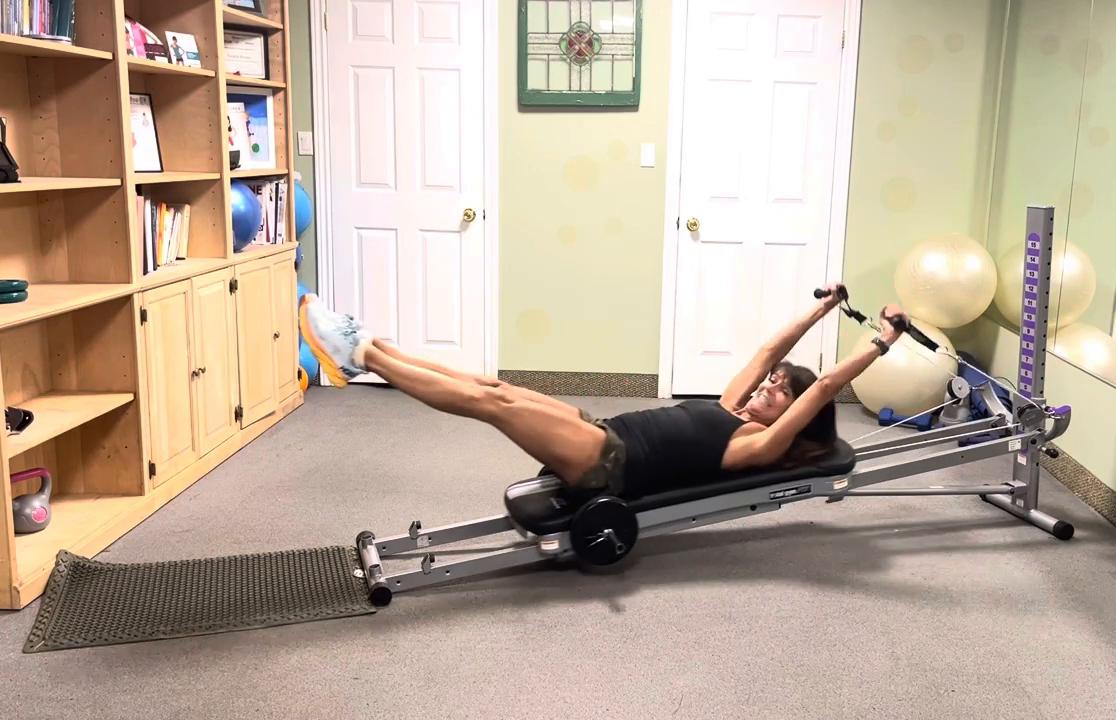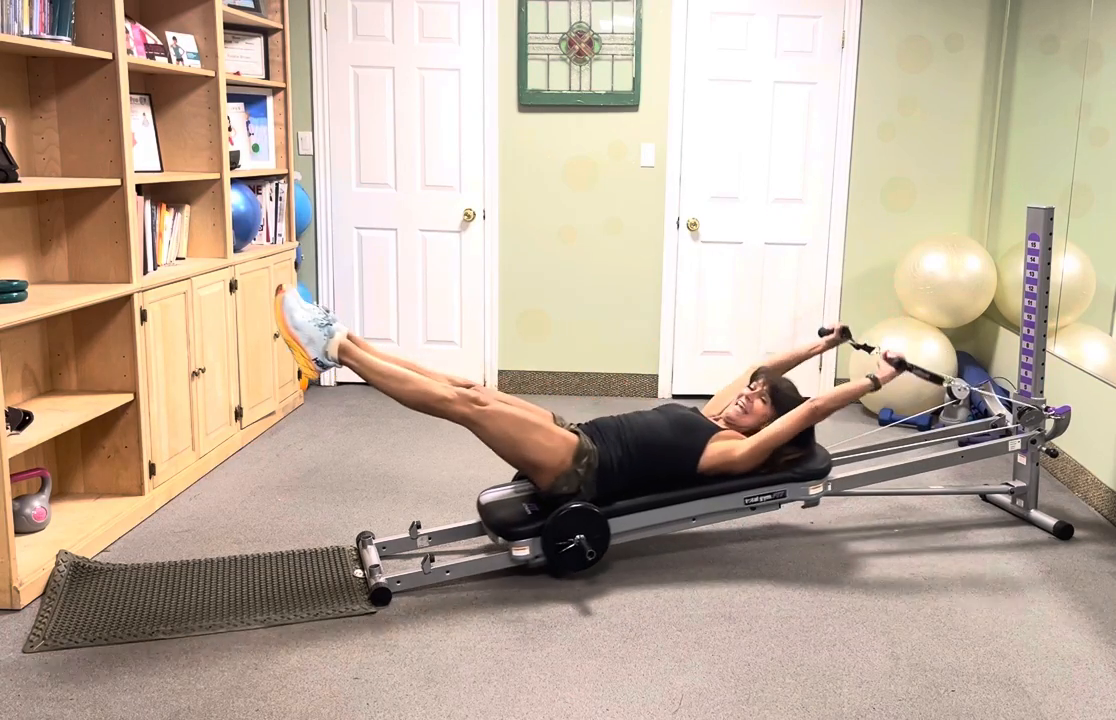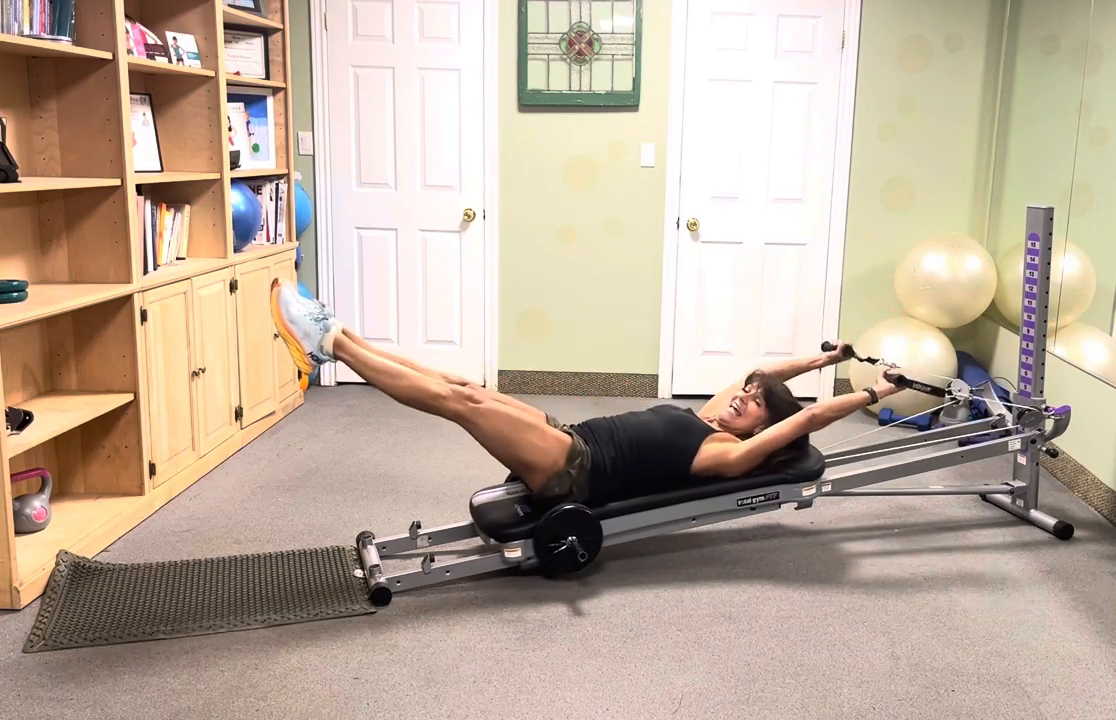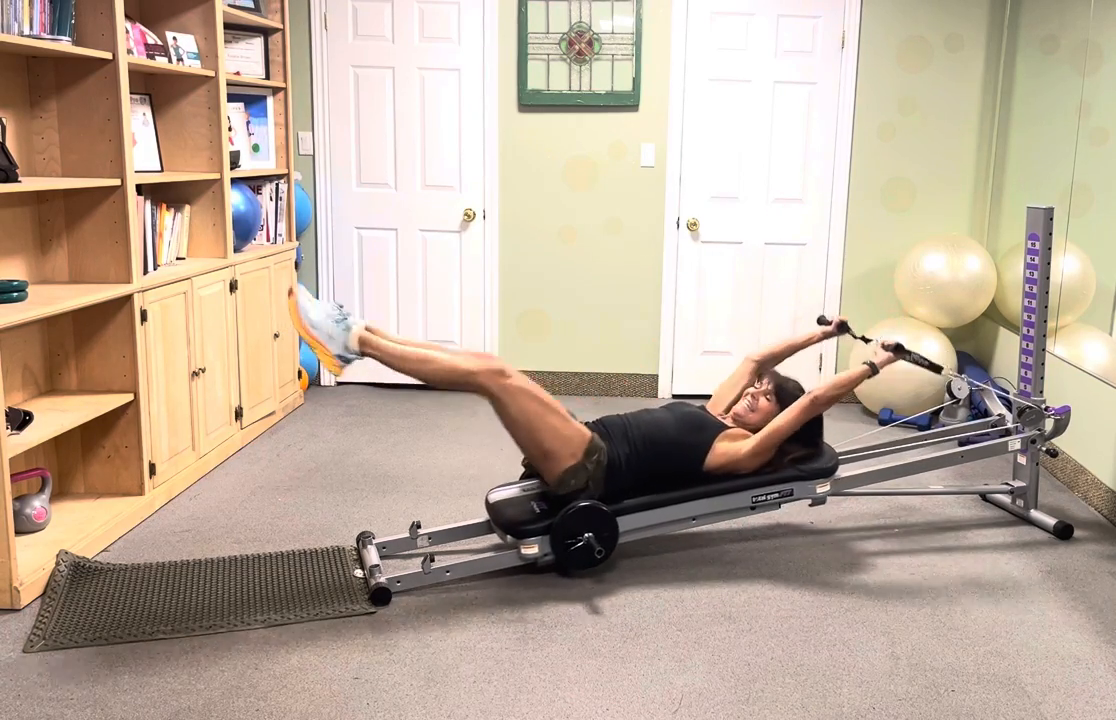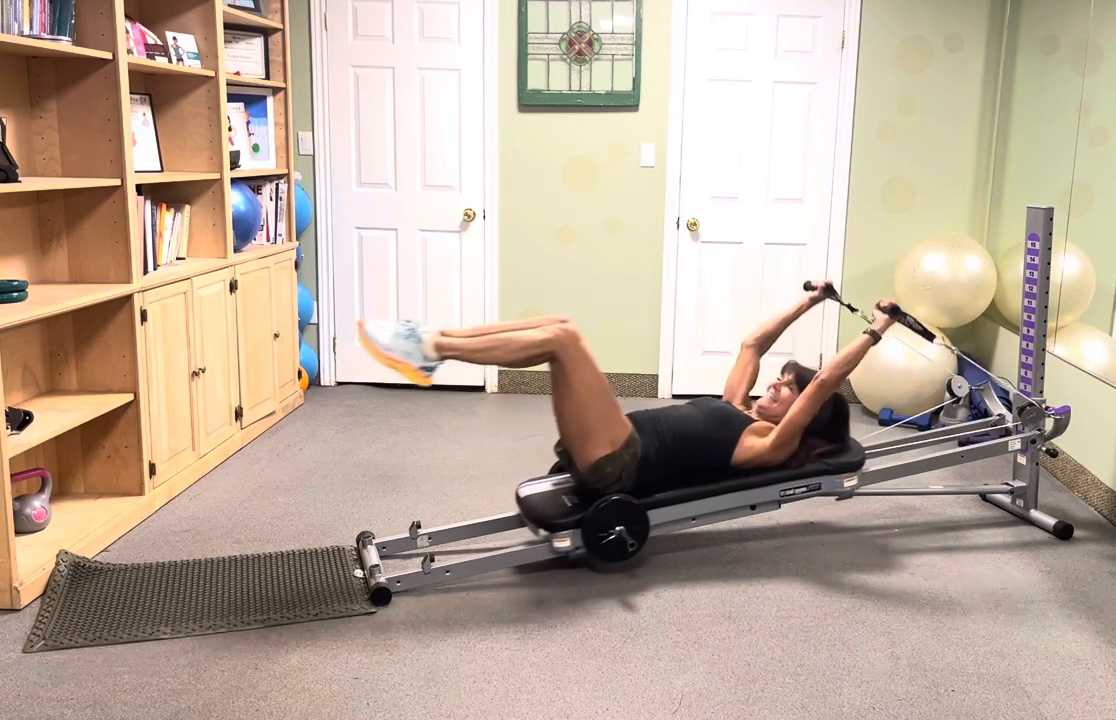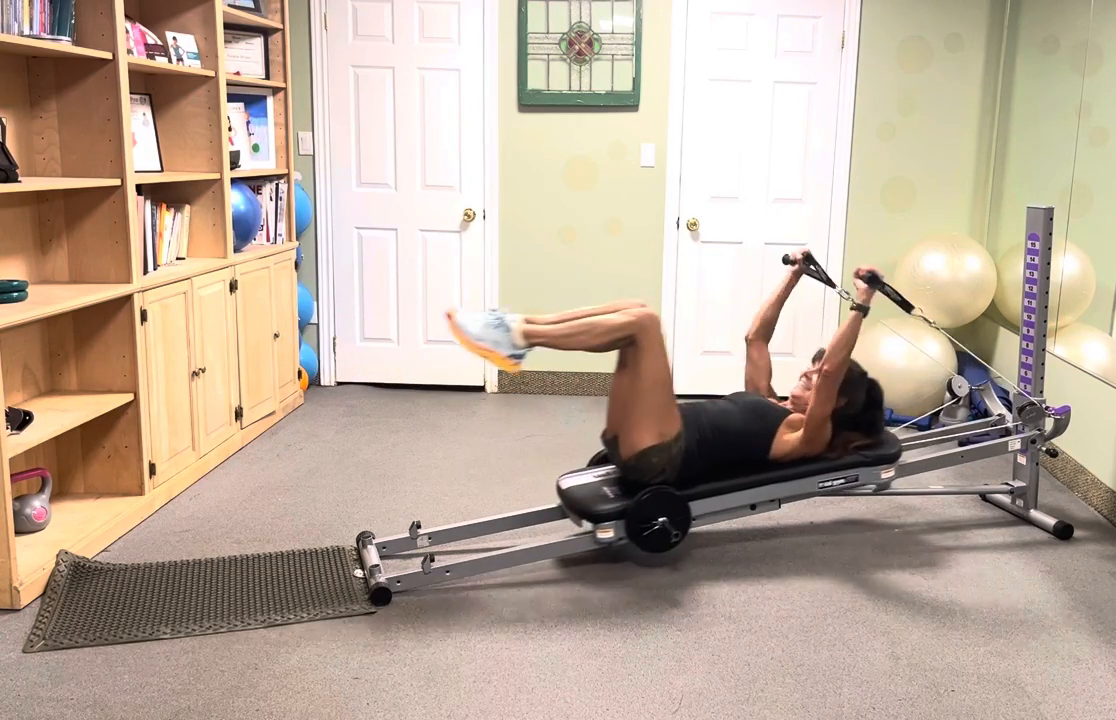
dt=0.2s
person 1, frame 1
left shoulder: (762, 447)
right shoulder: (731, 413)
left elbow: (823, 387)
right elbow: (770, 351)
left wrist: (880, 343)
right wrist: (822, 308)
left hip: (610, 466)
right hip: (605, 437)
left knee: (492, 400)
right knee: (491, 385)
left ankle: (362, 356)
right ankle: (366, 351)
person 1, frame 2
left shoulder: (739, 453)
right shoulder: (712, 420)
left elbow: (806, 409)
right elbow: (759, 369)
left wrist: (872, 379)
right wrist: (821, 344)
left hip: (584, 470)
right hip: (579, 440)
left knee: (467, 403)
right knee: (468, 388)
left ankle: (336, 350)
right ankle: (341, 344)
person 1, frame 3
left shoulder: (734, 454)
right shoulder: (707, 422)
left elbow: (807, 417)
right elbow: (759, 373)
left wrist: (872, 392)
right wrist: (826, 358)
left hip: (578, 473)
right hip: (574, 444)
left knee: (462, 398)
right knee: (463, 386)
left ankle: (331, 343)
right ankle: (335, 338)
person 1, frame 4
left shoulder: (750, 451)
right shoulder: (716, 419)
left elbow: (810, 403)
right elbow: (754, 361)
left wrist: (871, 366)
right wrist: (822, 334)
left hip: (590, 472)
right hip: (588, 451)
left knee: (493, 372)
right knee: (492, 359)
left ankle: (358, 342)
right ankle: (363, 335)
person 1, frame 5
left shoulder: (777, 443)
right shoulder: (738, 411)
left elbow: (823, 385)
right elbow: (753, 346)
left wrist: (872, 335)
right wrist: (809, 301)
left hip: (618, 466)
right hip: (597, 454)
left knee: (562, 336)
right knee: (556, 328)
left ankle: (435, 348)
right ankle: (434, 342)
person 1, frame 6
left shoulder: (813, 436)
right shoulder: (769, 403)
left elbow: (836, 370)
right elbow: (757, 337)
left wrist: (859, 307)
right wrist: (792, 279)
left hip: (659, 458)
right hip: (633, 445)
left knee: (643, 319)
right knee: (635, 314)
left ankle: (520, 337)
right ankle: (520, 328)
